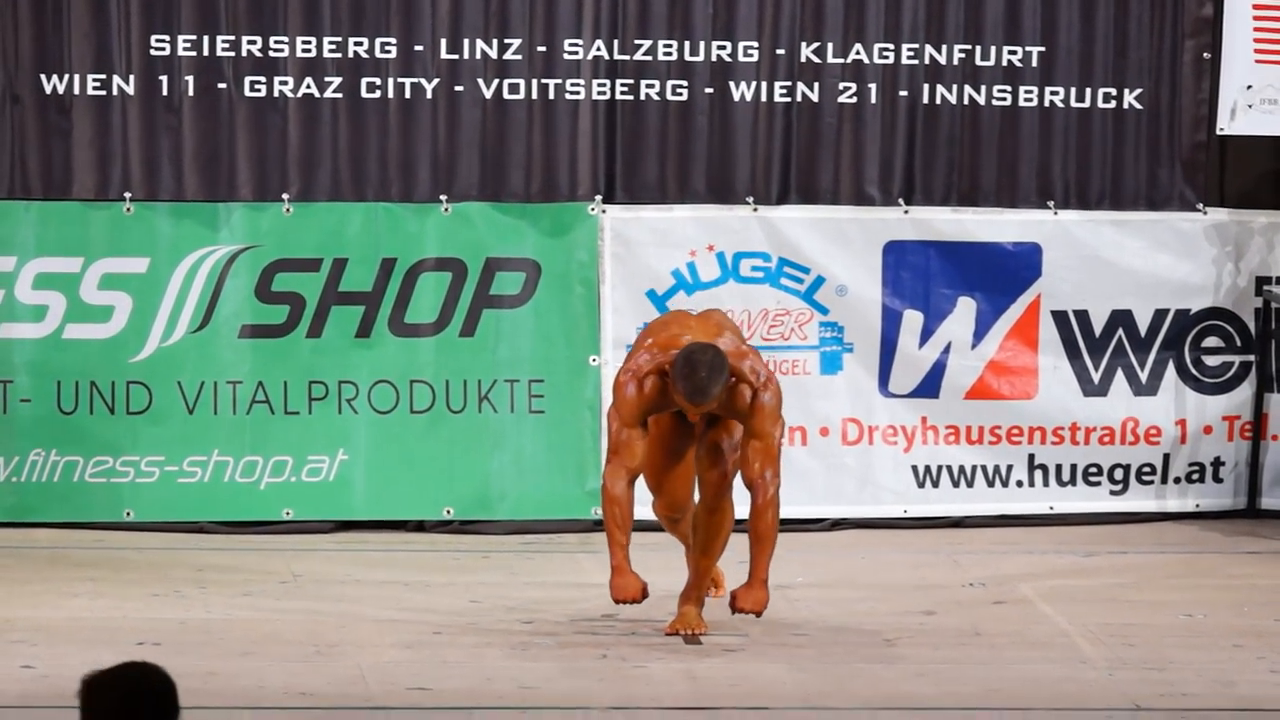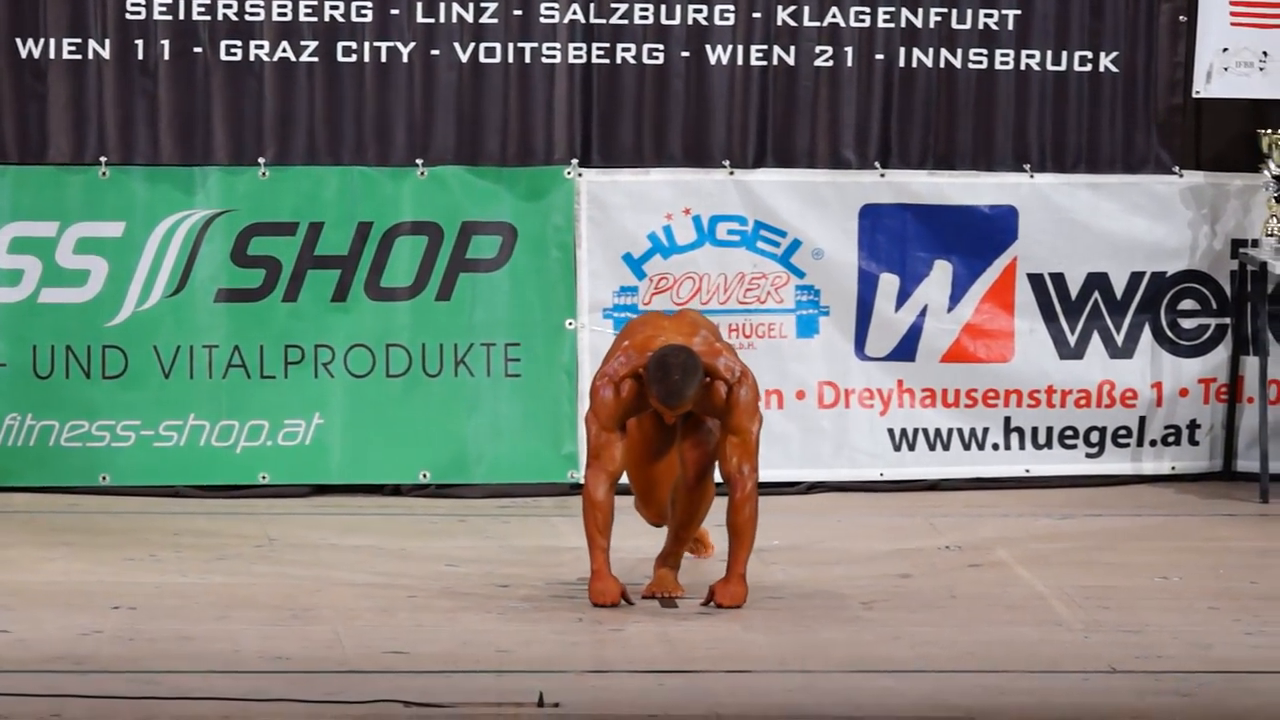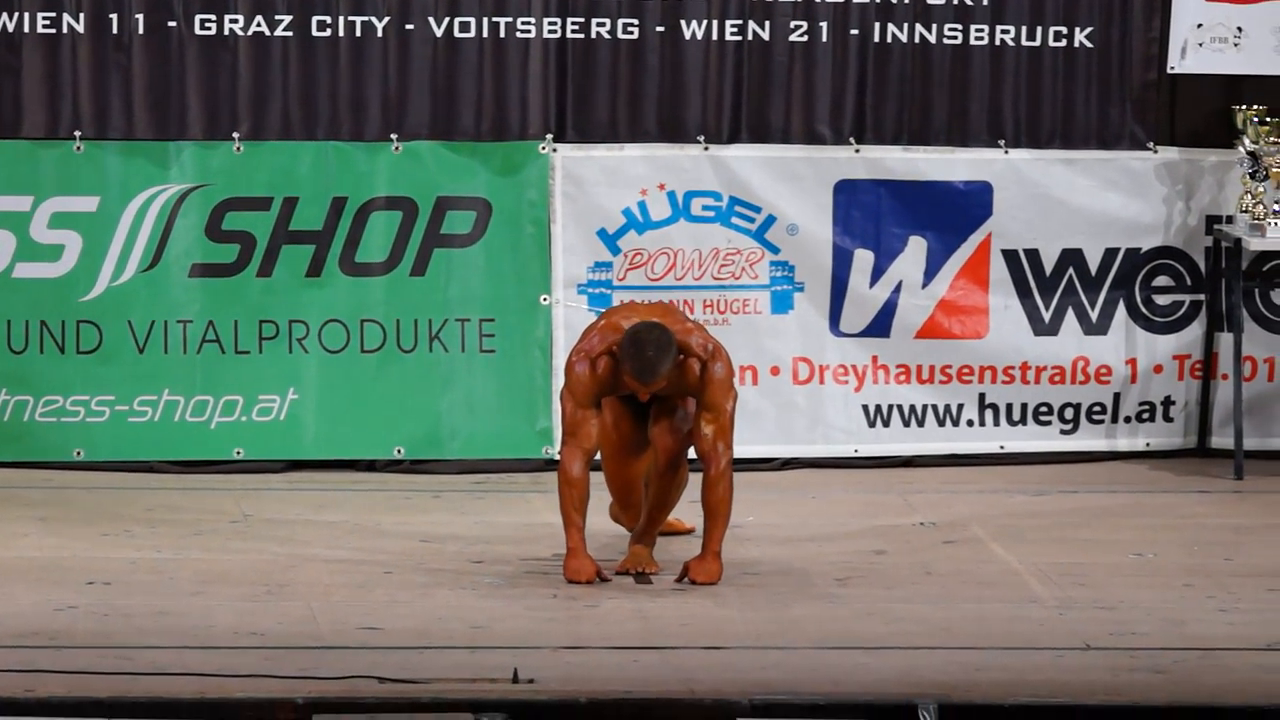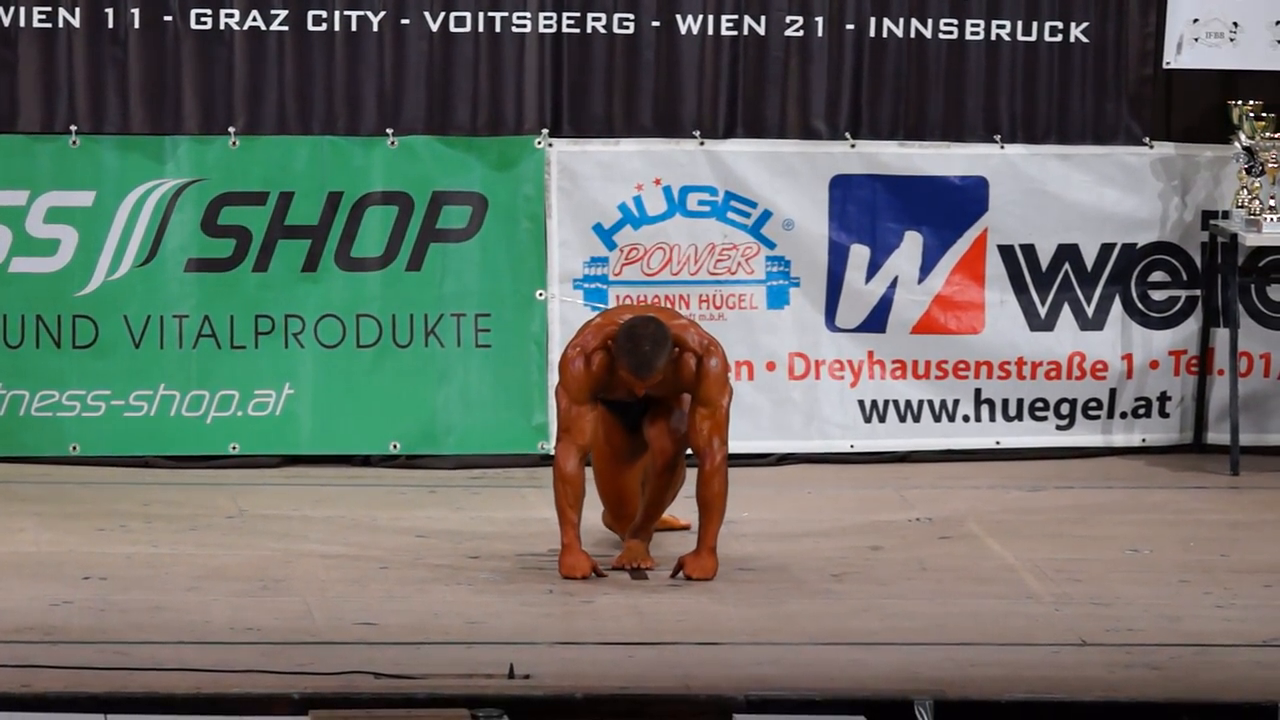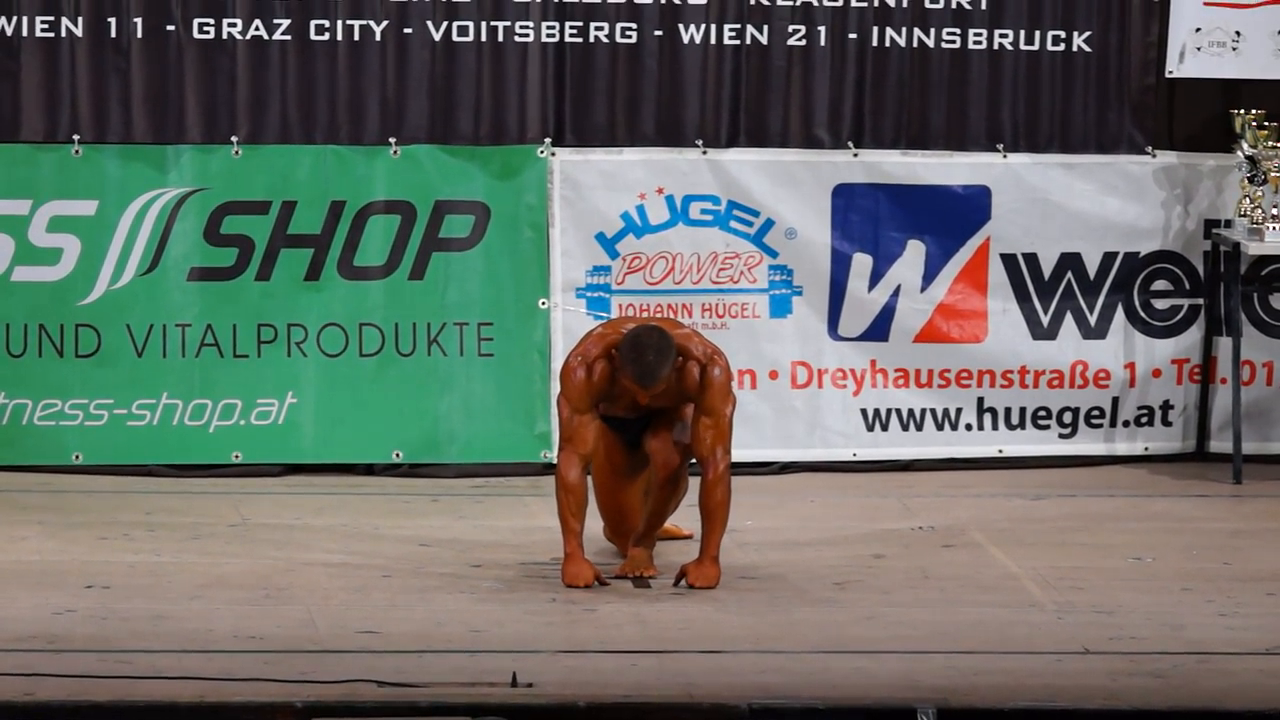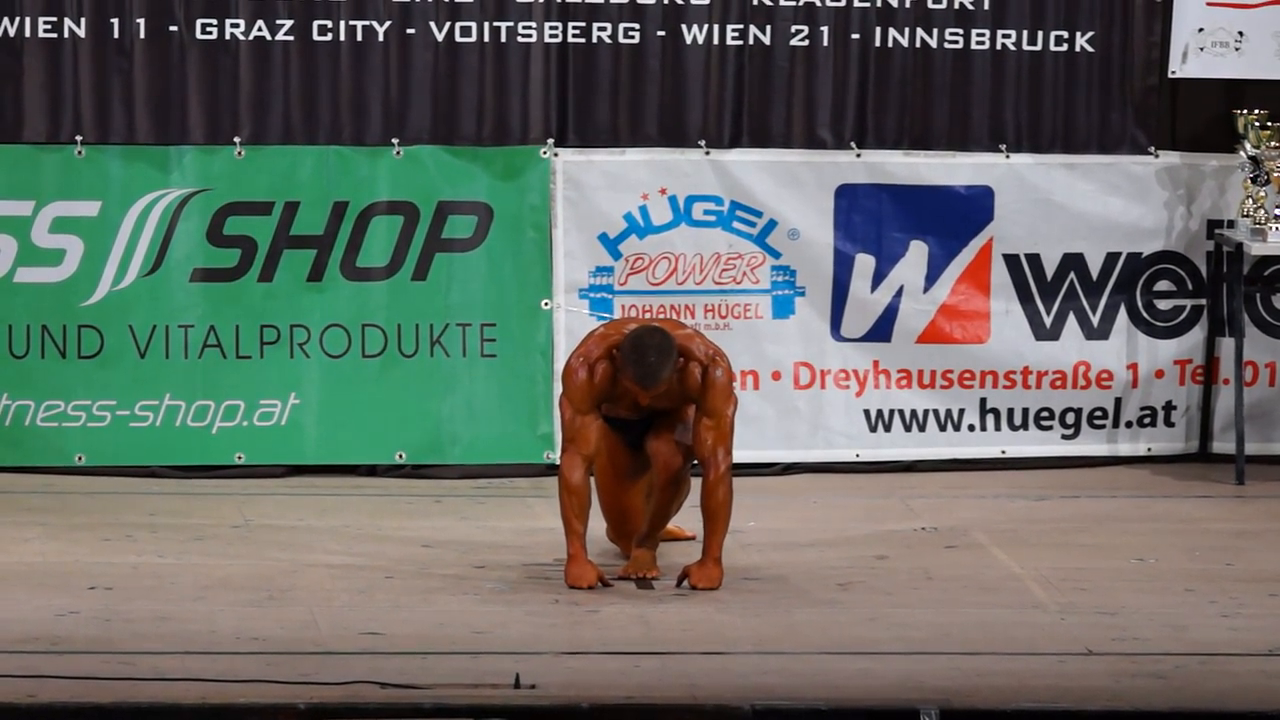
dt=0.3s
person 1, frame 1
left shoulder: (757, 387)
right shoulder: (638, 379)
left elbow: (764, 485)
right elbow: (619, 472)
left wrist: (757, 582)
right wrist: (621, 567)
left hip: (729, 395)
right hip: (660, 390)
left knee: (717, 485)
right knee: (670, 502)
left ankle: (692, 598)
right ankle: (693, 547)
person 1, frame 2
left shoulder: (734, 384)
right shoulder: (614, 383)
left elbow: (743, 479)
right elbow: (600, 476)
left wrist: (735, 576)
right wrist: (600, 572)
right hip: (640, 390)
left knee: (697, 466)
right knee: (654, 509)
left ankle: (669, 562)
right ankle: (680, 525)
person 1, frame 3
left shoulder: (709, 362)
right shoulder: (588, 360)
left elbow: (718, 457)
right elbow: (575, 453)
left wrist: (710, 555)
right wrist: (575, 550)
left hip: (678, 392)
right hip: (616, 395)
left knee: (669, 448)
right knee: (631, 510)
left ankle: (644, 539)
right ankle: (627, 511)
person 1, frame 4
left shoulder: (705, 358)
right shoulder: (583, 356)
left elbow: (713, 452)
right elbow: (570, 448)
left wrist: (706, 550)
right wrist: (570, 546)
left hip: (672, 398)
right hip: (610, 403)
left knee: (666, 449)
right knee: (623, 520)
left ankle: (642, 532)
right ankle: (622, 518)
person 1, frame 5
left shoulder: (708, 366)
right shoulder: (585, 365)
left elbow: (716, 462)
right elbow: (572, 458)
left wrist: (708, 559)
right wrist: (573, 556)
left hip: (672, 413)
right hip: (610, 420)
left knee: (668, 459)
right knee: (624, 537)
left ankle: (645, 539)
right ankle: (639, 530)
person 1, frame 6
left shoulder: (709, 367)
right shoulder: (587, 365)
left elbow: (717, 463)
right elbow: (575, 458)
left wrist: (711, 560)
right wrist: (576, 557)
left hip: (675, 416)
right hip: (613, 421)
left knee: (670, 460)
right knee: (626, 538)
left ankle: (648, 541)
right ankle: (646, 529)
